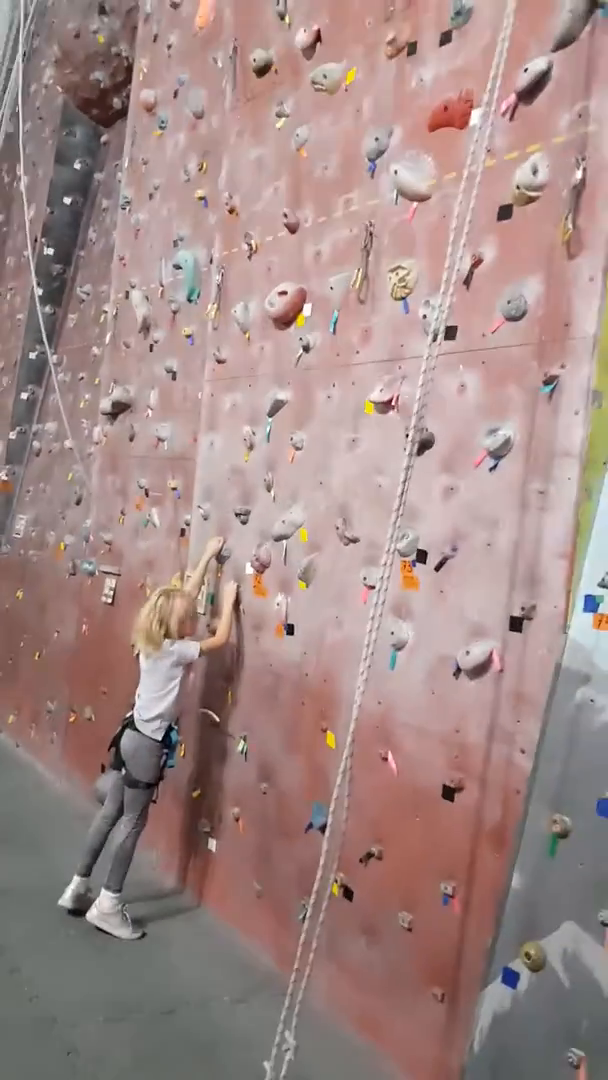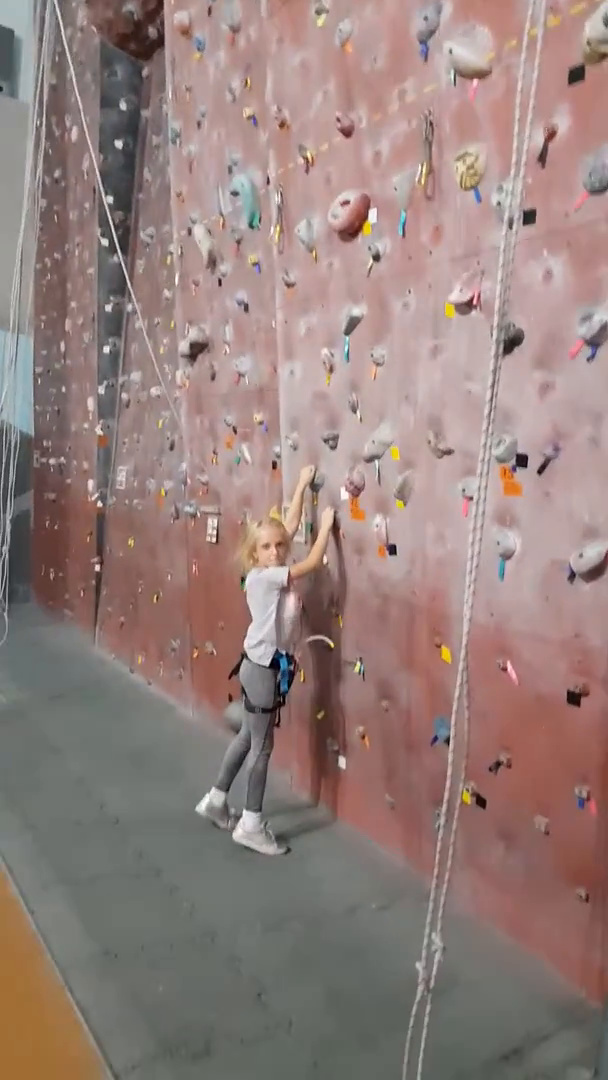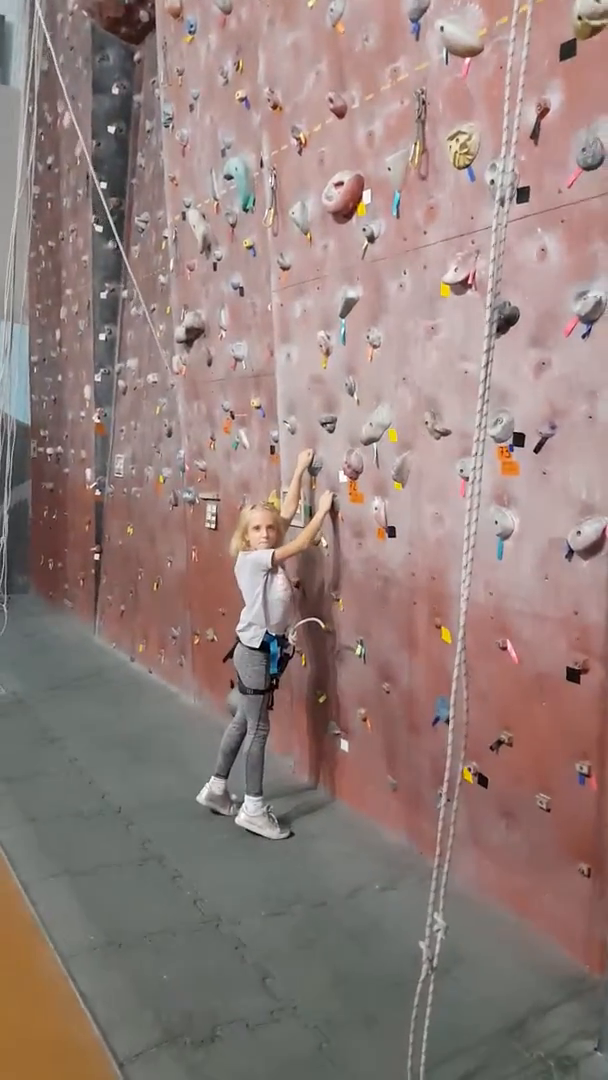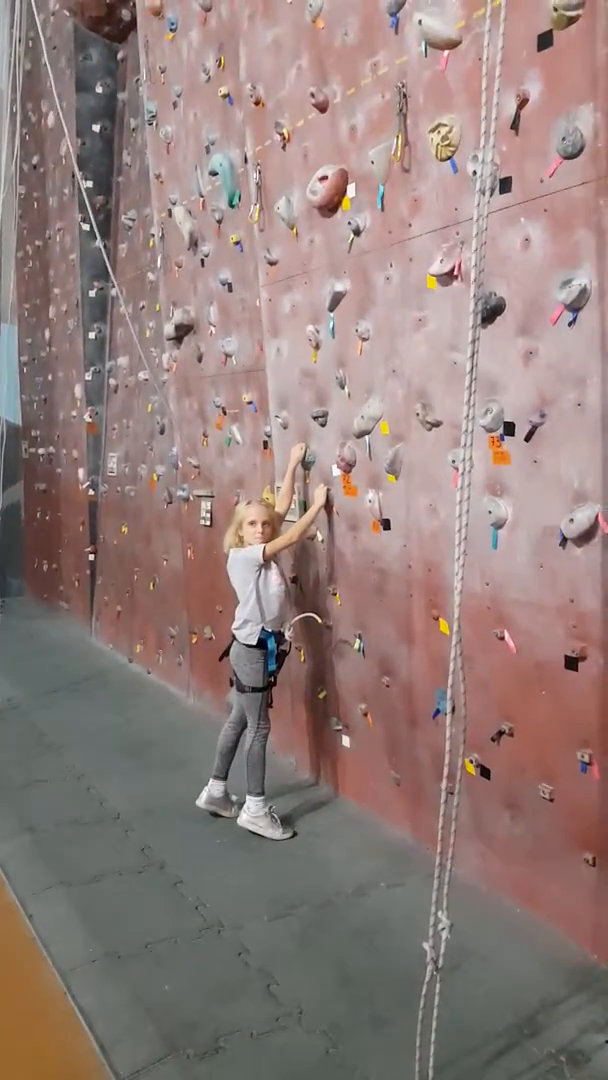
dt=0.4s
person 1, frame 1
left shoulder: (154, 643)
right shoulder: (172, 650)
left elbow: (184, 594)
right elbow: (220, 639)
left wrist: (208, 557)
right wrist: (228, 600)
left hip: (133, 733)
right hip: (148, 742)
left knee: (111, 812)
right knee: (132, 823)
left ankle: (78, 889)
right ankle: (107, 905)
person 1, frame 2
left shoulder: (276, 572)
right shoulder: (260, 578)
left elbow: (290, 525)
right elbow: (312, 563)
left wrist: (302, 486)
right wrist: (326, 526)
left hip: (269, 666)
right hip: (262, 667)
left knee: (248, 736)
right knee: (262, 746)
left ankle: (216, 800)
right ankle: (251, 825)
person 1, frame 3
left shoulder: (270, 556)
right shoulder: (249, 560)
left elbow: (287, 512)
right elbow: (301, 544)
left wrist: (300, 470)
right wrist: (323, 510)
left hip: (268, 648)
right hip: (254, 650)
left knee: (243, 721)
right knee: (257, 729)
left ankle: (216, 788)
right ankle: (253, 809)
person 1, frame 4
left shoulder: (266, 552)
right shoulder: (241, 556)
left elbow: (282, 508)
right elbow: (293, 536)
left wrist: (293, 465)
right wrist: (318, 504)
left hip: (263, 646)
right hip: (251, 648)
left knee: (239, 720)
right knee: (259, 727)
left ankle: (215, 791)
right ankle: (255, 809)
